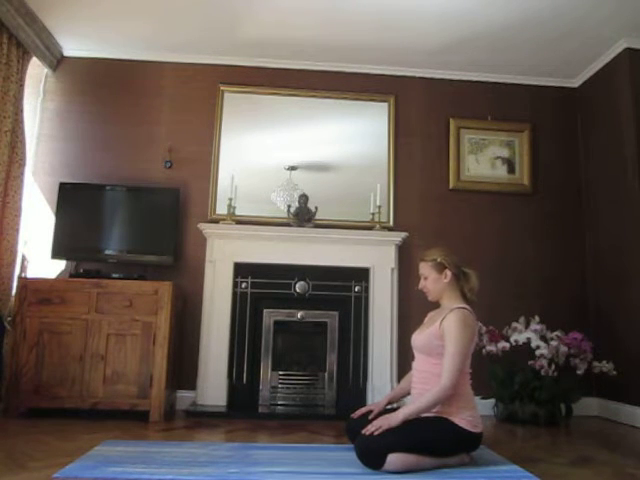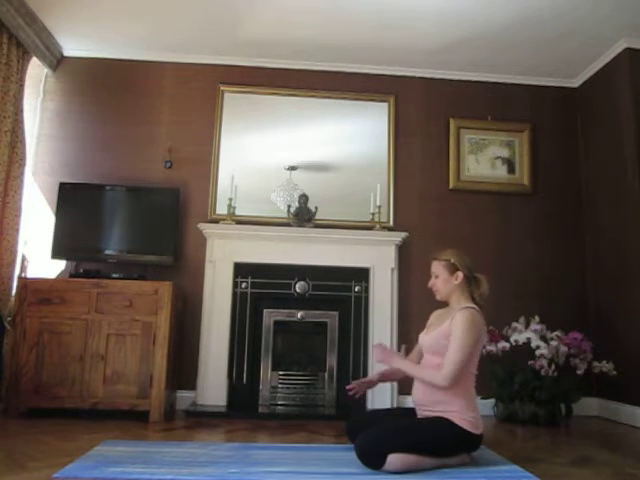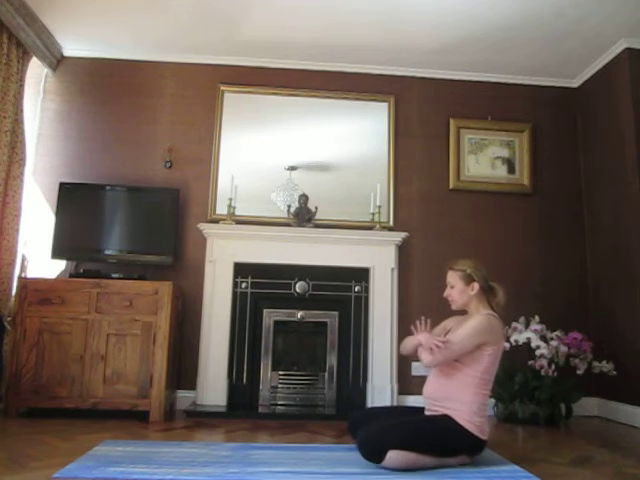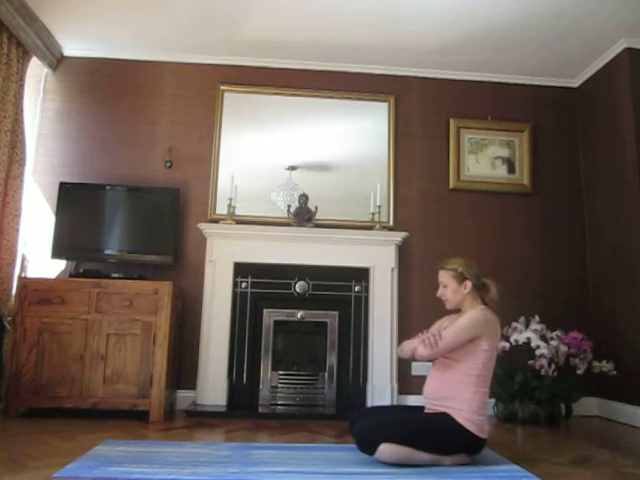
dt=0.4s
person 1, frame 1
left shoulder: (458, 317)
right shoulder: (433, 316)
left elbow: (447, 385)
right elbow: (419, 370)
left wrist: (399, 416)
right wrist: (386, 401)
left hip: (454, 425)
right hip: (429, 415)
left knee: (368, 449)
right knee: (356, 427)
left ankle: (451, 457)
right ankle: (443, 452)
person 1, frame 2
left shoulder: (467, 317)
right shoulder: (437, 316)
left elbow: (445, 378)
right elbow: (415, 362)
left wrist: (398, 362)
right wrist: (379, 377)
left hip: (455, 425)
right hip: (429, 415)
left knee: (368, 449)
right knee: (356, 427)
left ankle: (450, 458)
right ankle: (443, 451)
person 1, frame 3
left shoulder: (485, 322)
right shoulder: (456, 322)
left elbow: (431, 359)
right elbow: (405, 349)
left wrist: (424, 341)
right wrist: (421, 338)
left hip: (462, 427)
right hip: (438, 415)
left knee: (370, 443)
right knee: (359, 422)
left ankle: (451, 457)
right ankle: (445, 450)
person 1, frame 4
left shoulder: (481, 318)
right shoulder: (450, 321)
left elbow: (426, 352)
right elbow: (403, 351)
left wrist: (424, 343)
right wrist: (421, 341)
left hip: (462, 427)
right hip: (440, 415)
left knee: (366, 434)
right knee: (360, 420)
left ankle: (447, 457)
right ankle: (443, 449)
